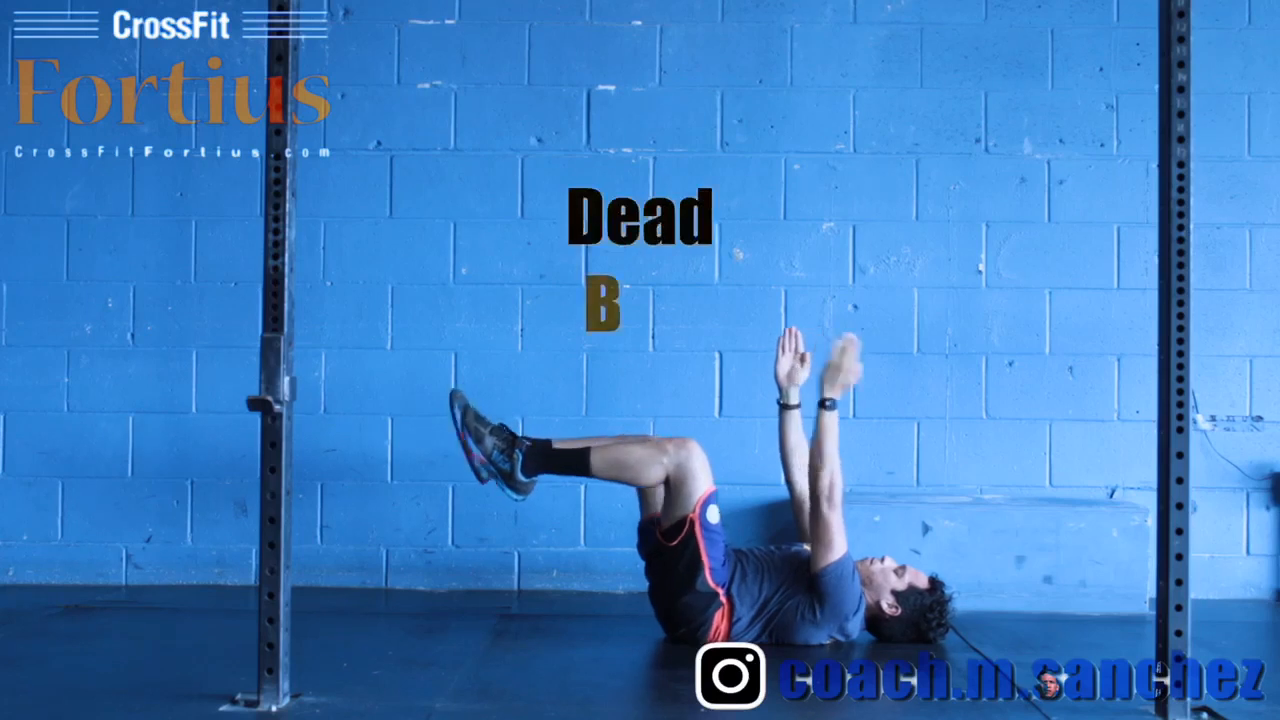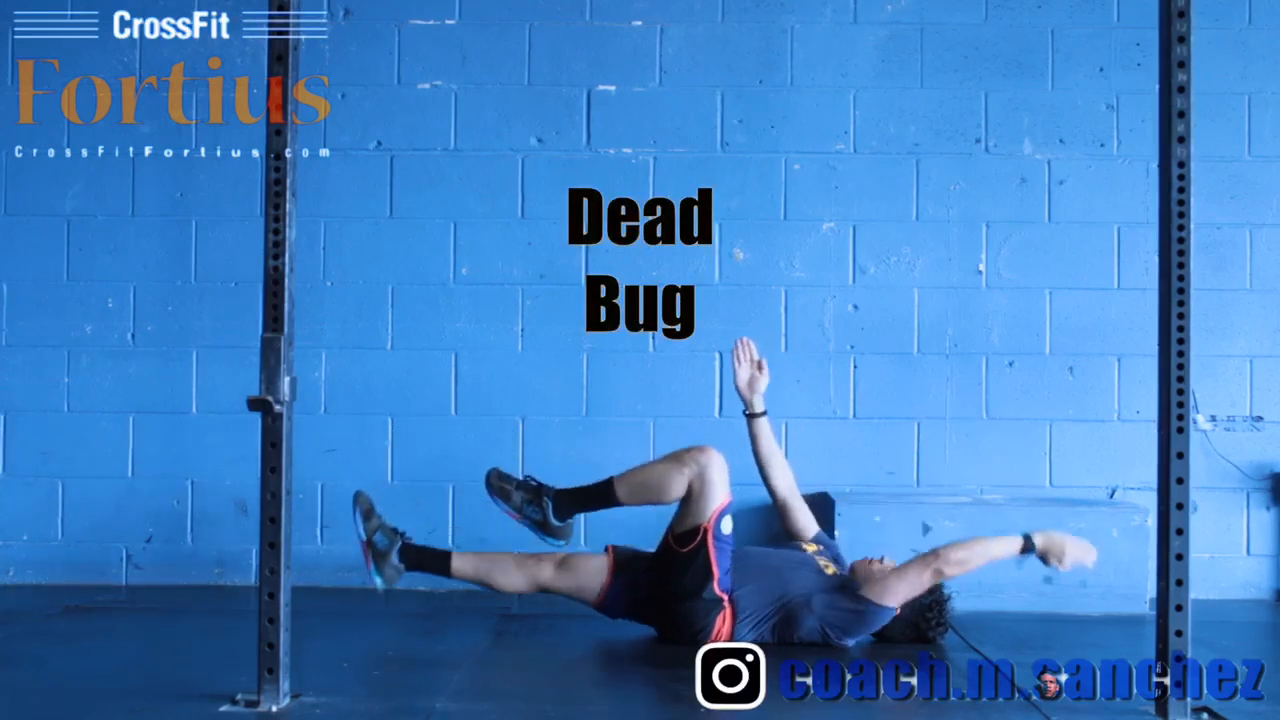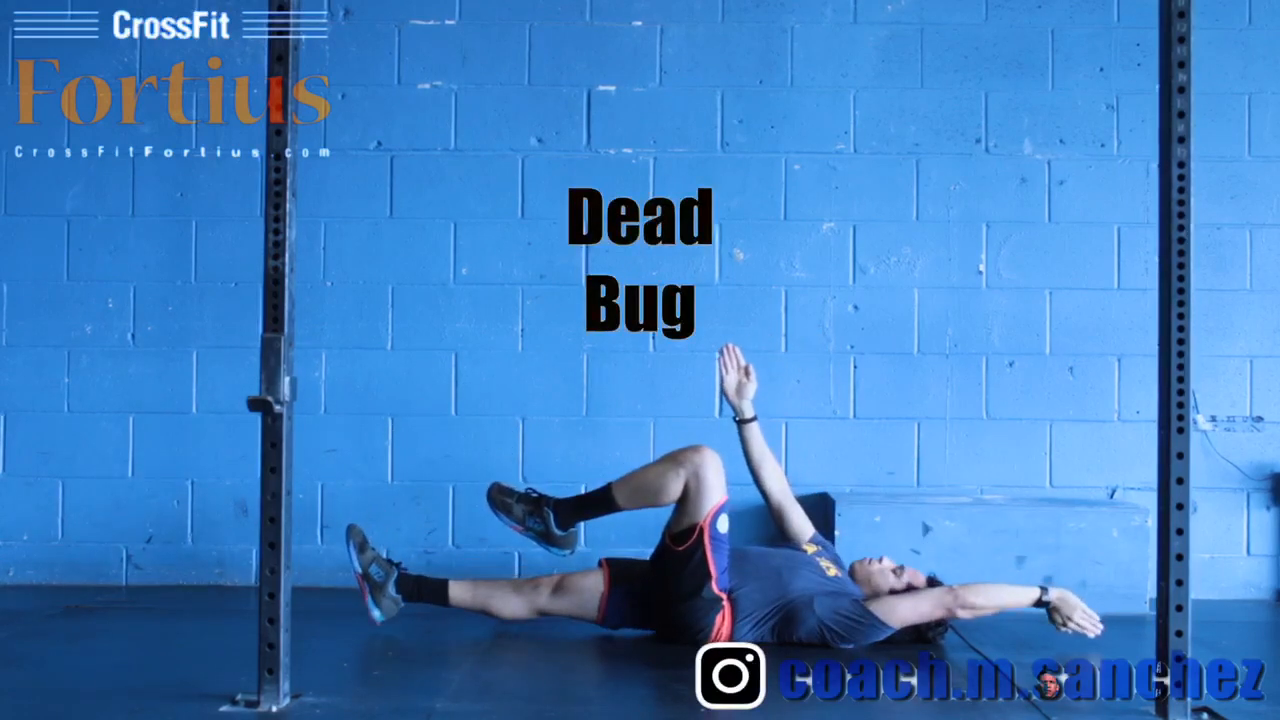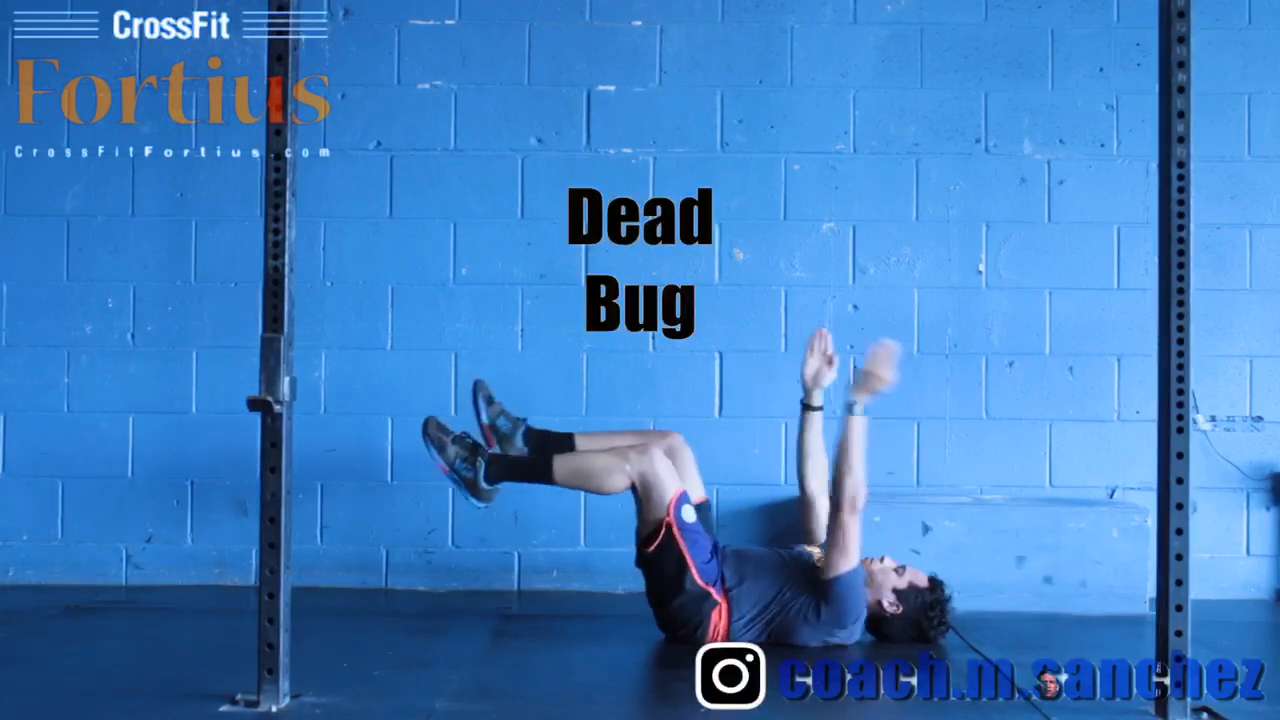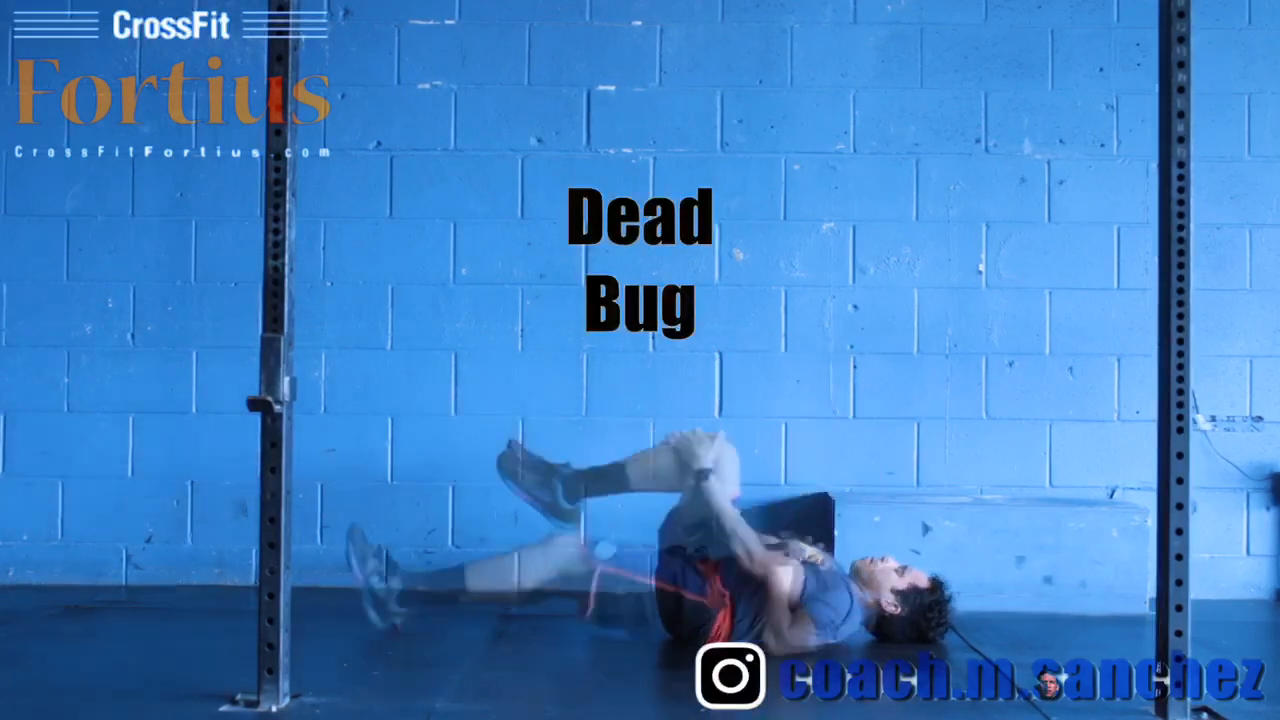
dt=1s
person 1, frame 1
left shoulder: (842, 603)
right shoulder: (841, 579)
left elbow: (826, 499)
right elbow: (801, 485)
left wrist: (829, 398)
right wrist: (789, 393)
left hip: (704, 603)
right hip: (697, 588)
left knee: (684, 454)
right knee: (654, 452)
left ankle: (525, 462)
right ankle: (517, 453)
person 1, frame 2
left shoulder: (856, 610)
right shoulder: (833, 564)
left elbow: (938, 562)
right elbow: (784, 488)
left wrist: (1033, 543)
right wrist: (755, 404)
left hip: (704, 605)
right hip: (678, 589)
left knee: (704, 462)
right knee: (549, 570)
left ankle: (558, 505)
right ankle: (405, 556)
person 1, frame 3
left shoulder: (858, 615)
right shoulder: (827, 560)
left elbow: (953, 602)
right elbow: (777, 489)
left wrist: (1047, 594)
right wrist: (745, 410)
left hip: (703, 606)
right hip: (674, 591)
left knee: (699, 461)
right knee: (542, 593)
left ankle: (560, 517)
right ankle: (400, 588)
person 1, frame 4
left shoulder: (844, 610)
right shoulder: (828, 568)
left elbow: (850, 508)
right elbow: (816, 490)
left wrist: (859, 402)
right wrist: (813, 396)
left hip: (701, 604)
right hip: (707, 579)
left knee: (646, 461)
right knee: (670, 444)
left ankle: (488, 471)
right ankle: (524, 441)
person 1, frame 5
left shoulder: (836, 605)
right shoulder: (834, 583)
left elbow: (762, 563)
left wrist: (708, 474)
left hip: (702, 609)
right hip: (700, 577)
